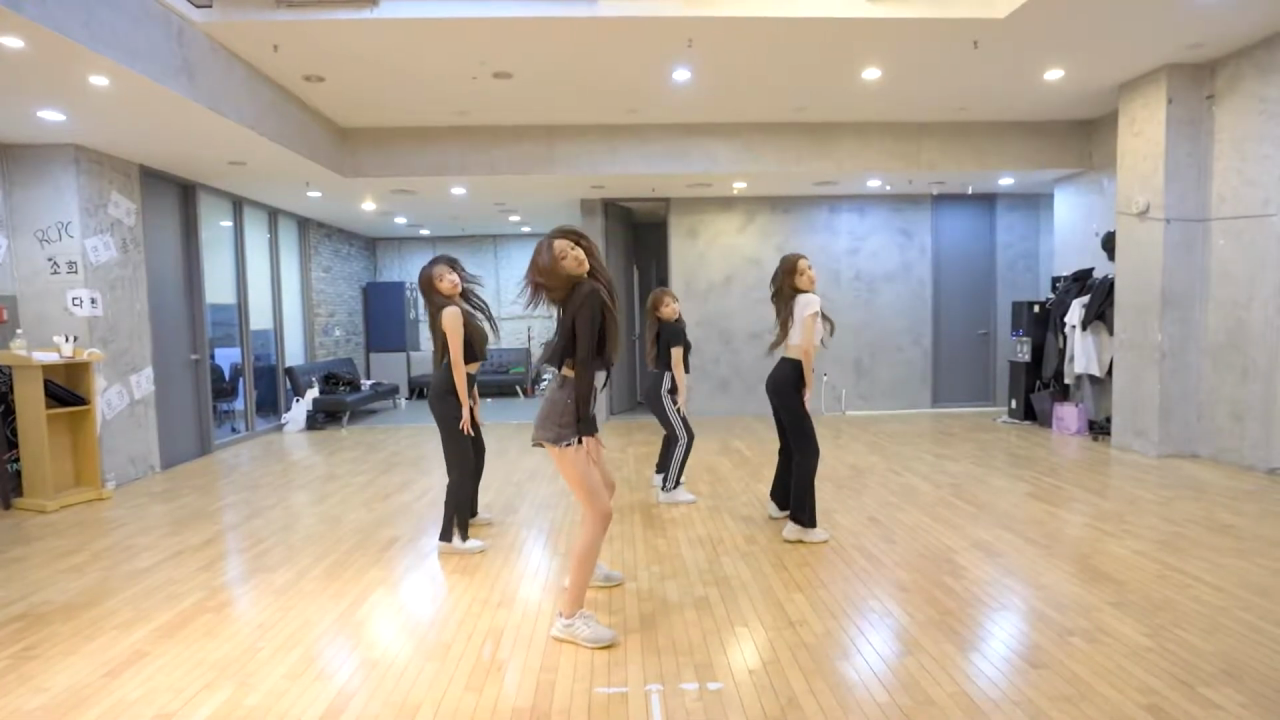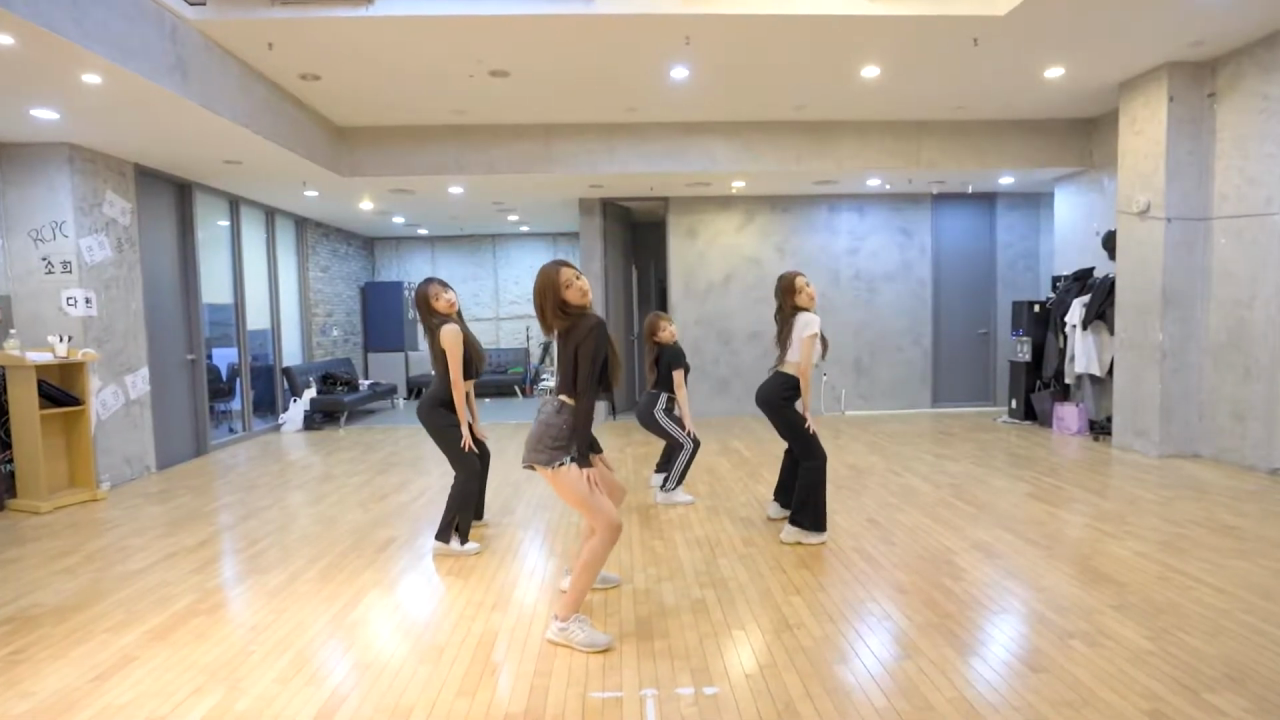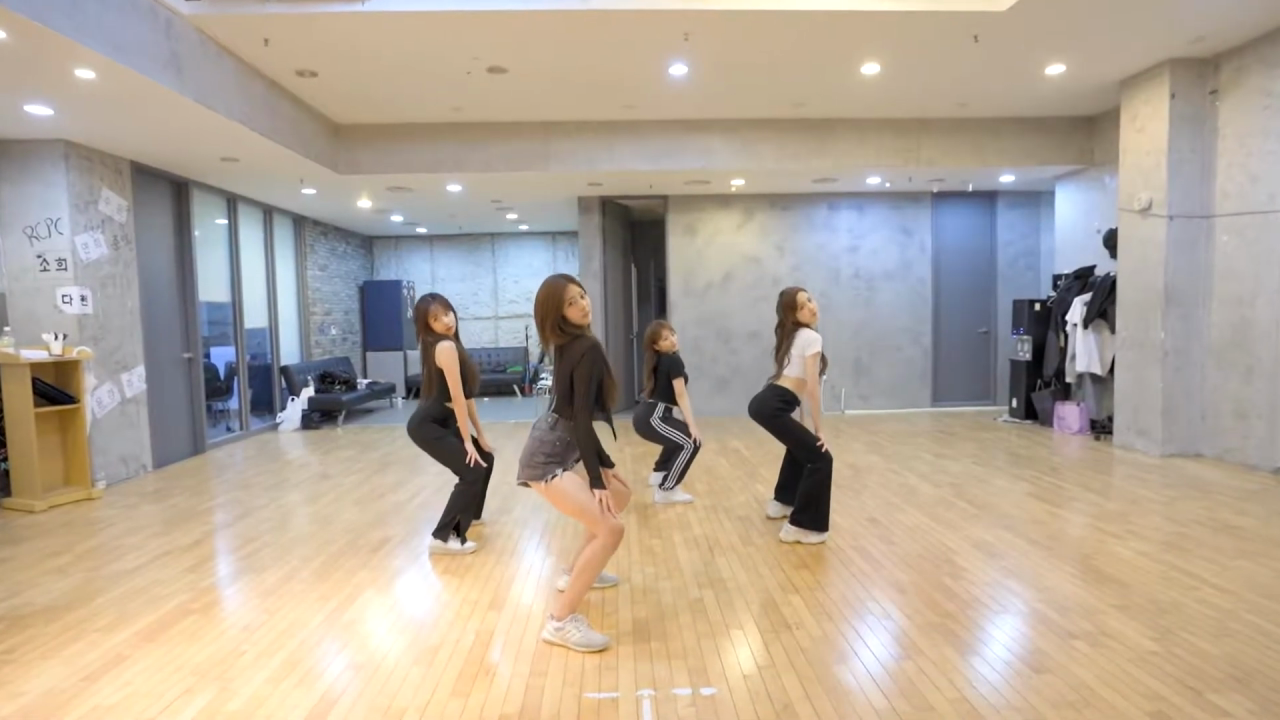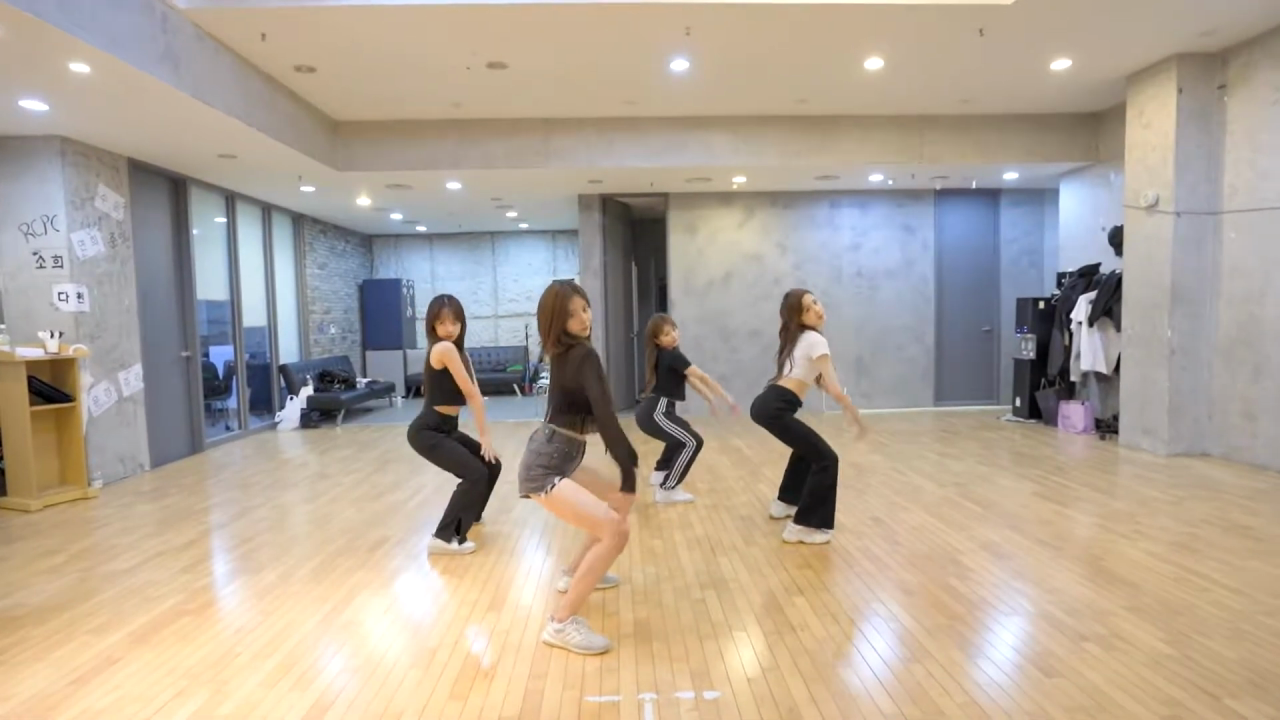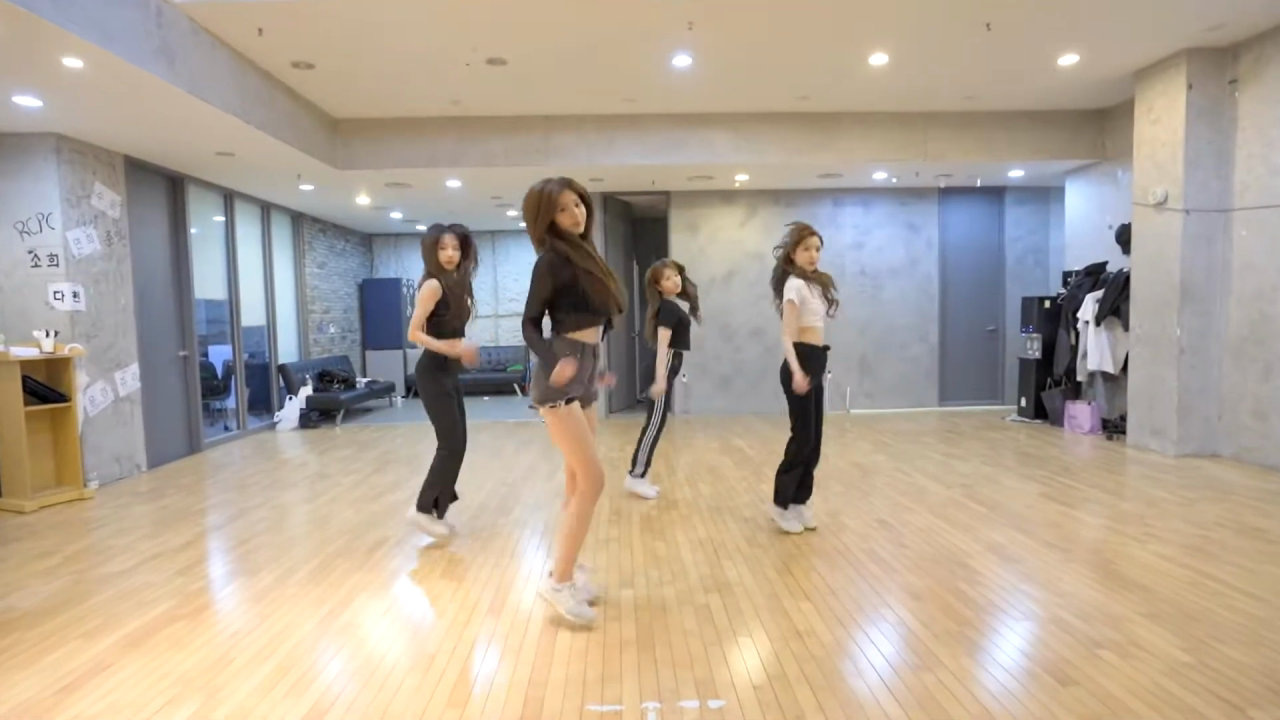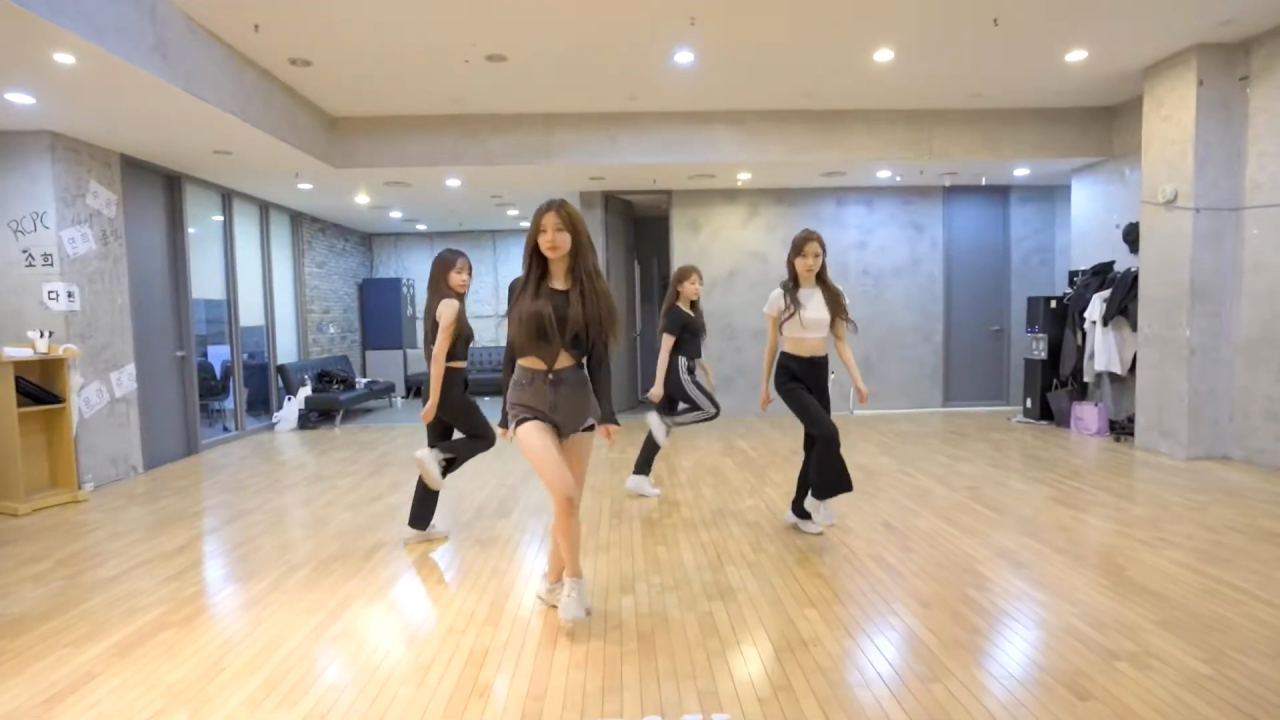
dt=0.4s
person 1, frame 1
left shoulder: (582, 292)
right shoulder: (589, 292)
right elbow: (584, 362)
left wrist: (587, 423)
right wrist: (587, 426)
left hip: (571, 408)
right hip: (564, 414)
left knee: (606, 487)
right knee: (598, 511)
left ankle: (584, 568)
right ankle: (569, 617)
person 1, frame 2
left shoulder: (572, 327)
right shoulder: (592, 326)
right elbow: (585, 393)
left wrist: (591, 447)
right wrist: (584, 457)
left hip: (562, 431)
right hip: (555, 439)
left knee: (614, 493)
right knee: (608, 523)
left ankle: (578, 572)
right ankle: (564, 621)
person 1, frame 3
left shoulder: (570, 345)
right shoulder: (587, 348)
right elbow: (580, 416)
left wrist: (604, 464)
right wrist: (595, 480)
left hip: (558, 447)
right hip: (548, 456)
left knee: (619, 495)
right knee: (610, 528)
left ankle: (575, 572)
right ankle: (561, 620)
person 1, frame 4
left shoulder: (567, 354)
right shoulder: (583, 356)
left elbow: (589, 419)
right elbow: (605, 419)
left wrist: (625, 479)
right wrist: (627, 473)
left hip: (559, 458)
right hip: (546, 467)
left knee: (624, 499)
right knee: (616, 529)
left ankle: (575, 573)
right ankle: (562, 622)
person 1, frame 5
left shoulder: (581, 252)
right shoulder: (553, 258)
right elbow: (529, 323)
left wrist: (595, 368)
right wrist: (551, 362)
left hip: (584, 370)
right hip: (561, 376)
left knee: (579, 478)
right knee: (590, 480)
left ankle: (568, 566)
right ankle: (560, 580)
person 1, frame 6
left shoulder: (591, 289)
right shoulder: (522, 288)
left elbow: (598, 355)
right elbow: (512, 351)
left wrist: (607, 412)
right wrist: (504, 414)
left hip: (575, 395)
right hip: (528, 397)
left knee: (570, 498)
right knee: (564, 491)
left ankle: (555, 581)
right ankle: (573, 576)
person 2, frame 1
left shoulder: (463, 308)
right shoulder: (451, 311)
right elbow: (456, 362)
left wrist: (474, 401)
right wrist: (465, 405)
left hip: (461, 391)
right hip: (447, 394)
left knee: (476, 454)
right knee: (462, 462)
left ankle: (468, 512)
right ankle: (451, 536)
person 2, frame 2
left shoulder: (457, 325)
right shoulder: (450, 329)
left elbow: (468, 379)
right elbow: (456, 381)
left wrist: (474, 420)
right wrist: (464, 424)
left hip: (447, 405)
right hip: (437, 409)
left knee: (481, 455)
right knee: (468, 468)
left ankle: (471, 514)
right ankle: (447, 538)
person 2, frame 3
left shoulder: (452, 344)
right shoulder: (446, 347)
left elbow: (467, 394)
right elbow: (457, 398)
left wrist: (479, 434)
right wrist: (467, 440)
left hip: (440, 421)
right hip: (427, 425)
left knee: (484, 458)
right knee: (472, 472)
left ankle: (469, 514)
right ankle: (443, 537)
person 2, frame 4
left shoulder: (457, 350)
right shoulder: (444, 348)
left elbow: (473, 396)
right elbow: (473, 395)
left wrist: (485, 439)
right wrist: (485, 438)
left hip: (445, 429)
right hip: (426, 433)
left knee: (491, 465)
right knee: (475, 474)
left ankle: (469, 515)
right ankle: (445, 537)
person 2, frame 5
left shoulder: (455, 282)
right shoulder: (433, 284)
right elbow: (414, 334)
left wrist: (461, 349)
right wrist: (451, 348)
left hip: (448, 369)
right hip: (434, 370)
left knee: (457, 439)
right knee: (452, 442)
left ankle: (439, 503)
right ankle: (426, 509)
person 2, frame 6
left shoulder: (441, 304)
right shoulder: (451, 304)
right elbow: (439, 355)
left wrist: (432, 398)
right wrist: (433, 400)
left hip: (447, 385)
right hip: (450, 386)
left knee: (446, 453)
right knee: (484, 435)
left ankle: (420, 524)
right ankle: (433, 454)
person 3, frame 1
left shoulder: (789, 303)
right shoulder: (810, 300)
right elbow: (806, 348)
left wrist: (804, 383)
right wrist: (809, 385)
left hip: (779, 378)
right hip: (789, 380)
left knee: (791, 444)
right knee: (807, 450)
left ankle: (780, 502)
right ankle: (799, 523)
person 3, frame 2
left shoulder: (791, 320)
right shoulder: (810, 320)
right elbow: (804, 369)
left wrist: (801, 405)
right wrist: (806, 409)
left hip: (771, 391)
right hip: (780, 395)
left knee: (799, 446)
right knee: (813, 456)
left ankle: (782, 503)
right ankle: (801, 526)
person 3, frame 3
left shoulder: (793, 336)
right shoulder: (811, 337)
right elbow: (812, 387)
left wrist: (803, 423)
right wrist: (818, 429)
left hip: (764, 403)
right hip: (773, 407)
left knee: (801, 445)
right knee: (820, 458)
left ankle: (782, 501)
right ankle: (801, 526)
person 3, frame 4
left shoulder: (800, 338)
right shoulder: (816, 341)
left elbow: (820, 381)
right elbow: (836, 389)
left wrist: (845, 407)
right wrist: (856, 416)
left hip: (766, 404)
right hip: (775, 409)
left knee: (807, 448)
right knee: (825, 459)
left ankle: (785, 502)
right ankle: (805, 525)
person 3, frame 5
left shoulder: (814, 282)
right shoulder: (795, 285)
right elbow: (788, 335)
right wrist: (796, 371)
left hip: (814, 364)
right hip: (801, 365)
left knee: (812, 439)
right knee: (803, 438)
left ankle: (795, 499)
right ankle: (784, 503)
person 3, frame 6
left shoulder: (831, 296)
right shoulder: (781, 296)
left elbow: (841, 342)
right elbow: (771, 345)
left wrist: (858, 380)
right wrist: (764, 386)
left hip: (819, 372)
right hip: (789, 374)
left knee: (819, 442)
right knee: (824, 432)
left ankle: (802, 510)
right ankle: (819, 496)
person 4, frame 1
left shoulder: (663, 329)
right shoulder: (675, 329)
right elbow: (677, 364)
left wrist: (679, 391)
right wrist: (683, 394)
left hip: (657, 387)
right hip: (663, 389)
left knee: (674, 431)
right knee: (684, 436)
left ankle: (661, 473)
right ankle: (669, 490)
person 4, frame 2
left shoulder: (661, 352)
right shoulder: (675, 352)
right elbow: (679, 387)
left wrist: (681, 413)
right wrist: (687, 417)
left hip: (649, 407)
right hip: (655, 410)
left knee: (679, 435)
right knee: (690, 443)
left ankle: (660, 474)
right ankle: (668, 491)
person 4, frame 3
left shoulder: (661, 361)
right shoulder: (673, 361)
left elbow: (673, 394)
right elbow: (681, 395)
left wrist: (687, 424)
right wrist: (692, 425)
left hip: (647, 415)
right hip: (652, 418)
left knee: (679, 436)
right knee: (691, 442)
left ankle: (659, 473)
right ankle: (666, 490)
person 4, frame 4
left shoulder: (665, 356)
right shoulder: (672, 357)
left elbow: (691, 380)
right elbow: (701, 377)
left wrist: (710, 399)
right wrist: (725, 397)
left hip: (652, 411)
right hip: (654, 414)
left knee: (682, 435)
right knee: (693, 442)
left ankle: (660, 472)
right ankle: (667, 490)
person 4, frame 5
left shoulder: (671, 305)
right shoulder: (669, 307)
right elbow: (663, 343)
right wrist: (660, 378)
left hip: (666, 369)
right hip: (661, 370)
left knee: (656, 421)
right knee: (655, 422)
left ankle: (639, 473)
right ankle: (637, 477)
person 4, frame 6
left shoulder: (693, 313)
right shoulder: (676, 314)
right elbow: (665, 350)
left wrist: (706, 369)
right wrist: (658, 384)
left hip: (681, 371)
right hip: (676, 372)
left knee: (665, 424)
right knee: (711, 409)
left ankle: (639, 477)
right ankle: (662, 420)
